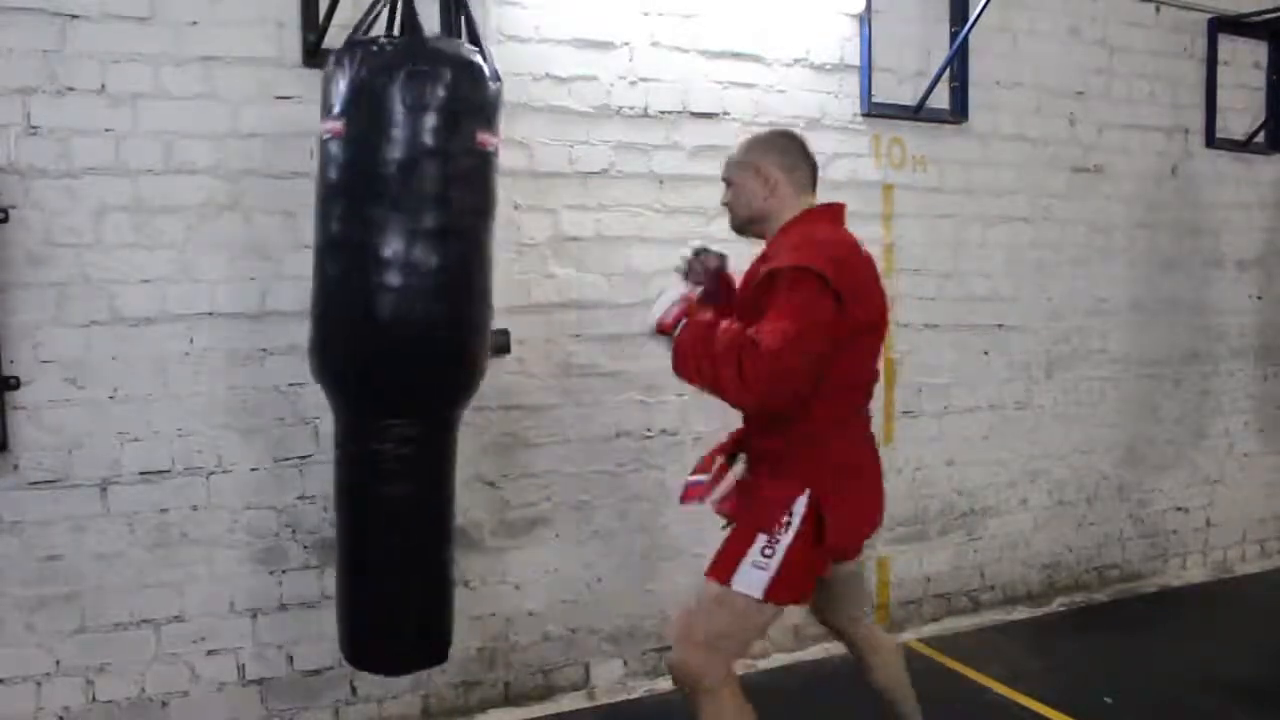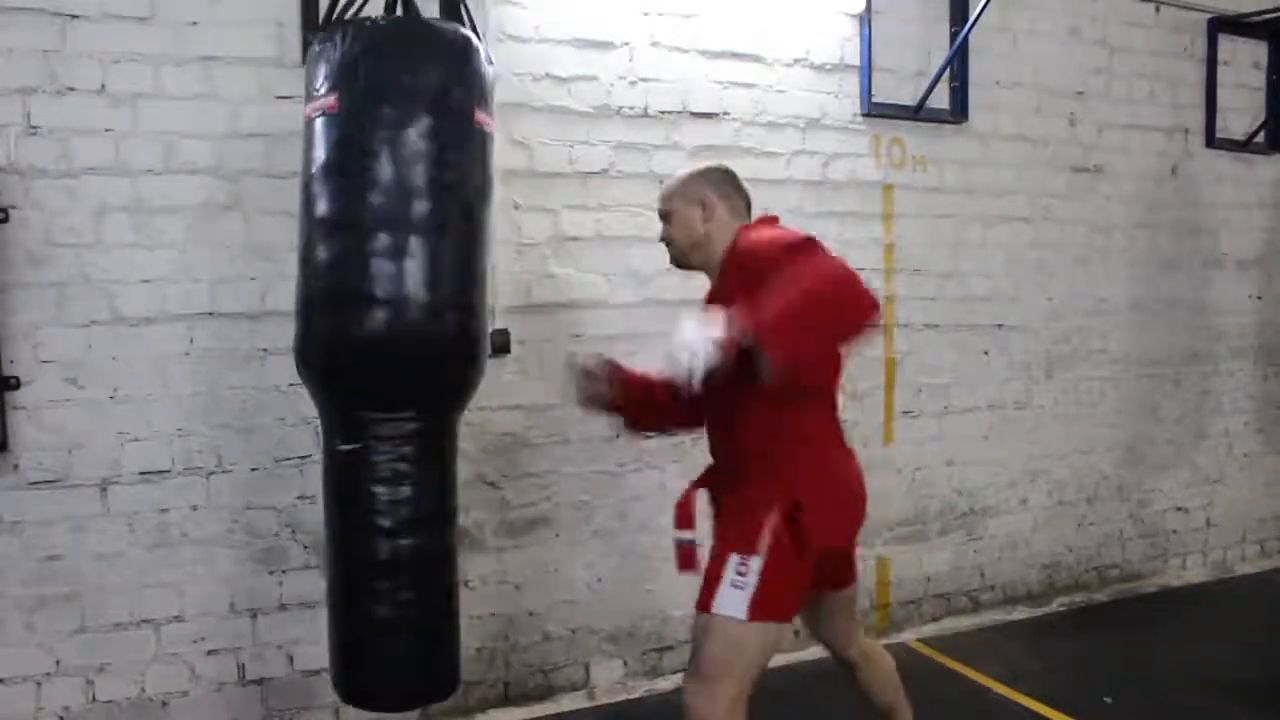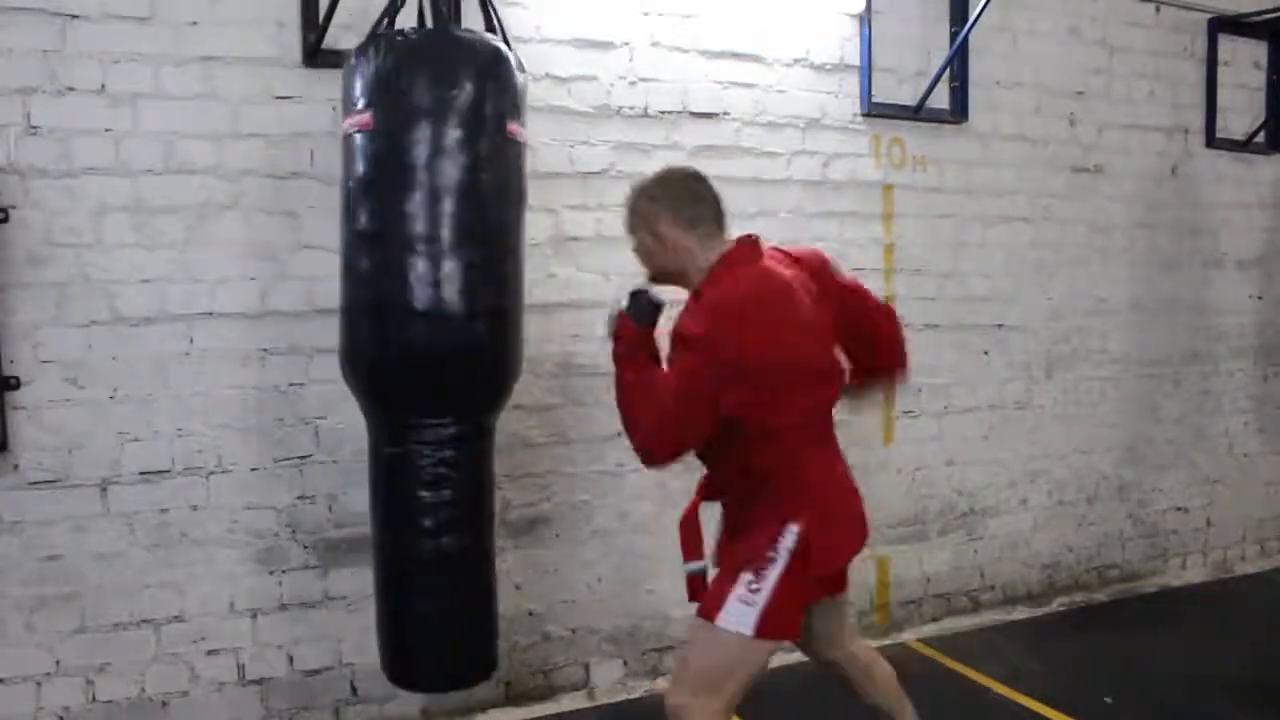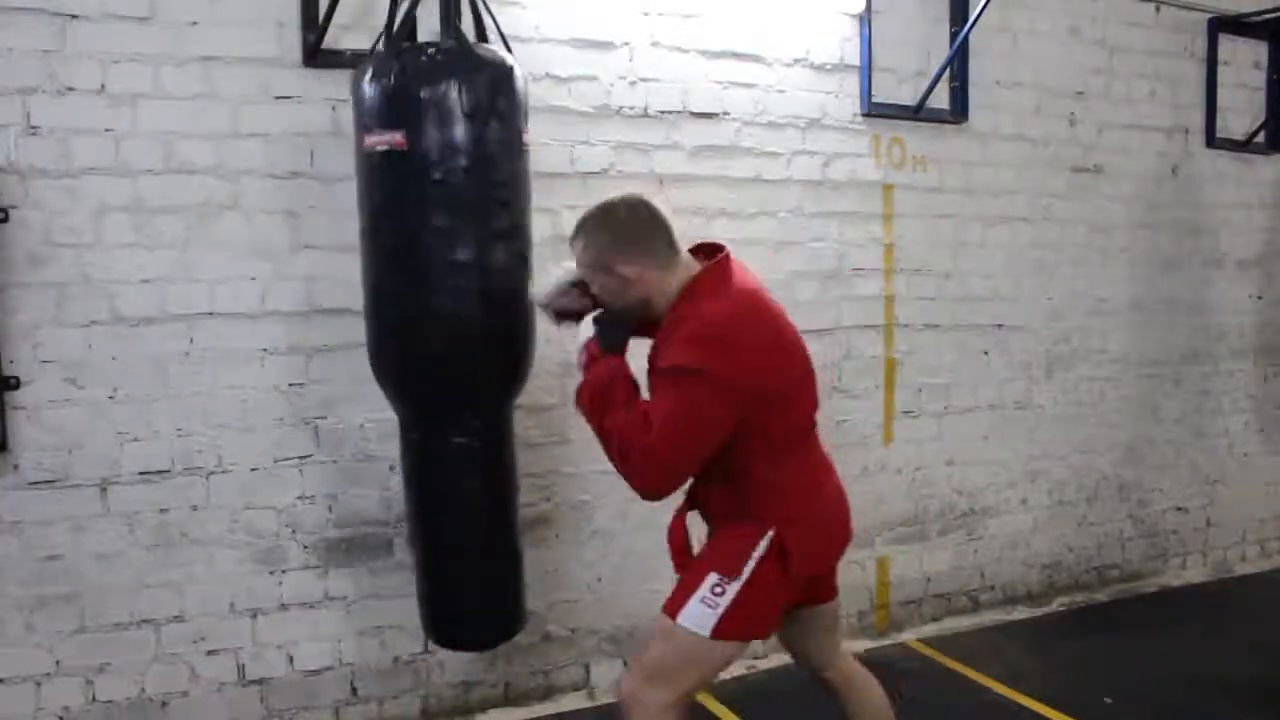
dt=0.5s
person 1, frame 1
left shoulder: (803, 263)
right shoulder: (807, 250)
left elbow: (761, 378)
right elbow: (770, 335)
left wrist: (686, 323)
right wrist: (717, 295)
left hip: (807, 484)
right hip: (812, 469)
left knee: (695, 658)
right knee: (850, 621)
person 1, frame 2
left shoulder: (767, 255)
right shoulder: (729, 288)
left elbow: (839, 300)
right elbow: (690, 403)
left wrist: (741, 340)
right wrist: (618, 389)
left hip: (784, 501)
right hip: (817, 490)
right knee: (841, 635)
person 1, frame 3
left shoulder: (723, 317)
right shoulder: (791, 267)
left elbow: (657, 438)
right elbow: (877, 327)
left wrist: (631, 338)
right wrist: (861, 374)
left hip: (786, 518)
right hip: (821, 501)
right knee: (833, 643)
person 1, frame 4
left shoulder: (709, 341)
right shoulder: (706, 277)
left elbow: (650, 470)
left wrist: (599, 366)
right wrist: (590, 296)
left hip: (769, 530)
right hip: (786, 518)
right knee: (824, 661)
